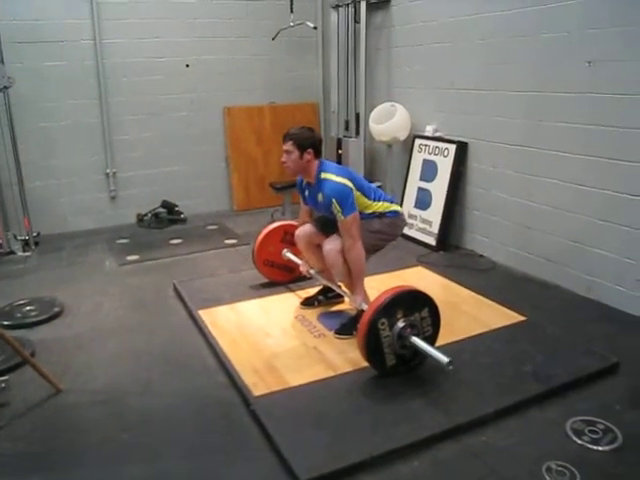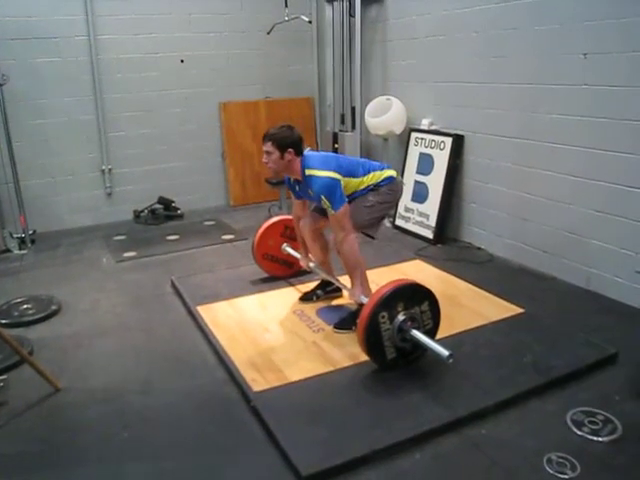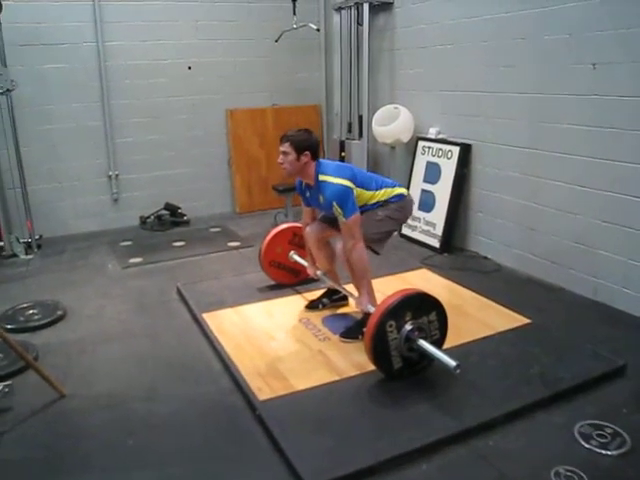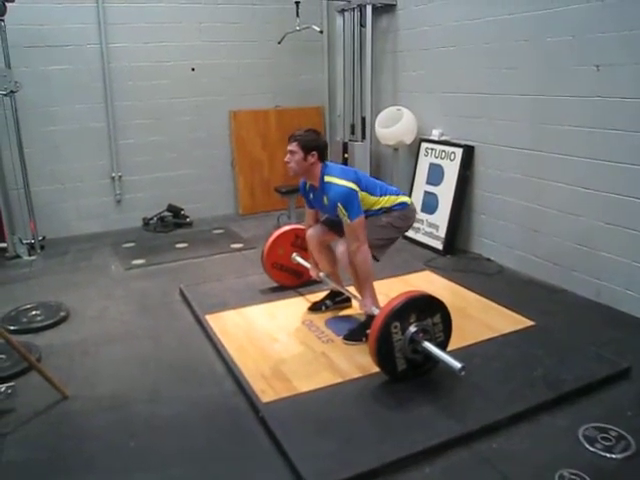
dt=0.5s
person 1, frame 1
left shoulder: (334, 187)
right shoulder: (304, 180)
left elbow: (352, 242)
right elbow: (304, 220)
left wrist: (358, 292)
right wrist: (305, 260)
left hip: (385, 217)
right hip: (355, 216)
left knee: (332, 250)
right knee: (302, 236)
left ankle: (365, 312)
right ankle: (332, 290)
person 1, frame 2
left shoulder: (322, 180)
right shoulder: (293, 174)
left elbow: (345, 235)
right elbow: (299, 216)
left wrist: (357, 286)
right wrist: (304, 254)
left hip: (382, 185)
right hip: (355, 187)
left knee: (340, 238)
right knee: (309, 225)
left ankle: (365, 305)
right ankle: (330, 284)
person 1, frame 3
left shoulder: (334, 187)
right shoulder: (304, 182)
left elbow: (354, 243)
right elbow: (308, 223)
left wrist: (364, 294)
right wrist: (311, 262)
left hip: (392, 202)
right hip: (365, 202)
left knee: (345, 248)
right knee: (314, 234)
left ankle: (372, 314)
right ankle: (336, 292)
person 1, frame 4
left shoulder: (339, 189)
right shoulder: (307, 183)
left elbow: (358, 246)
right elbow: (311, 224)
left wrist: (367, 297)
right wrist: (313, 264)
left hip: (396, 210)
right hip: (364, 210)
left knee: (345, 252)
right knee: (314, 237)
left ankle: (375, 317)
right ankle: (339, 294)
